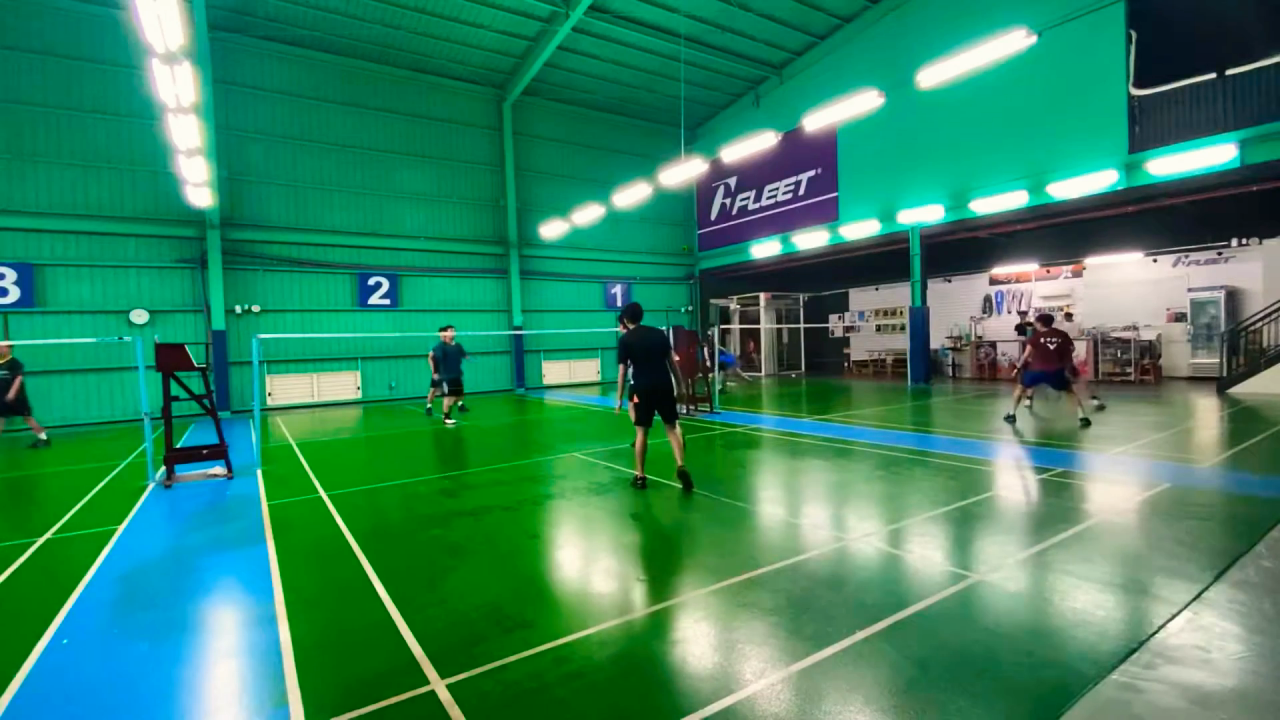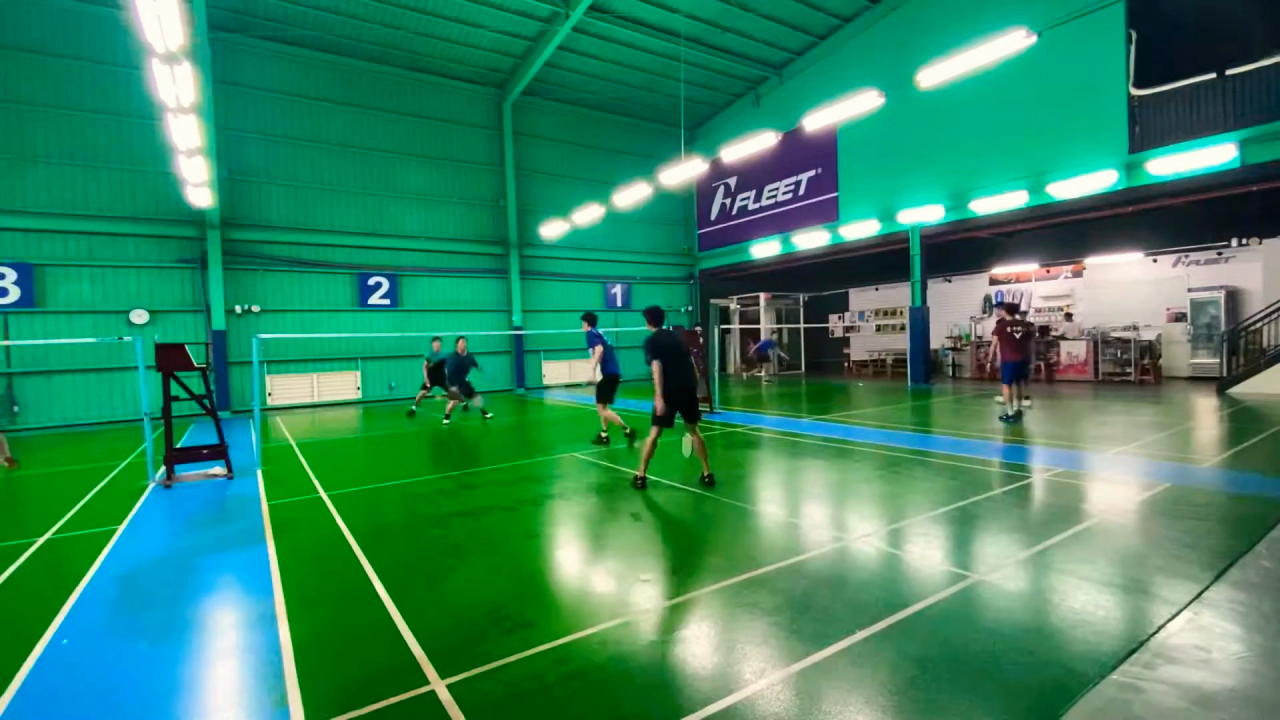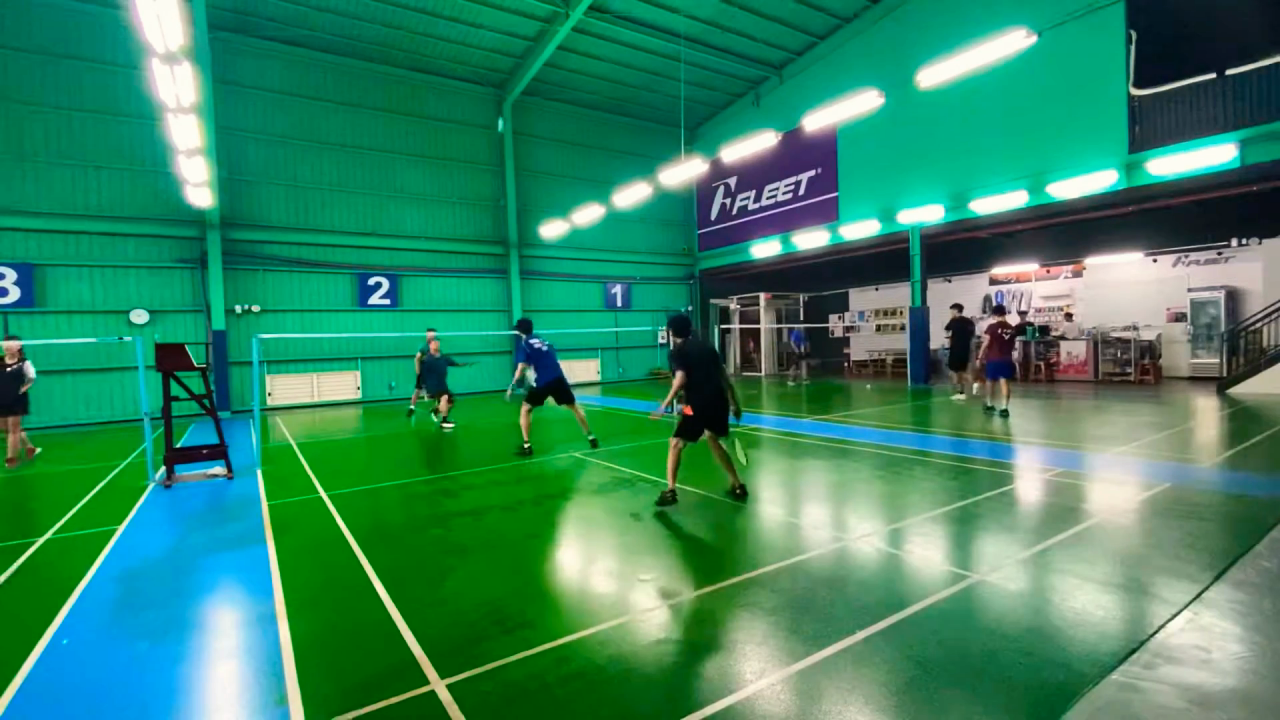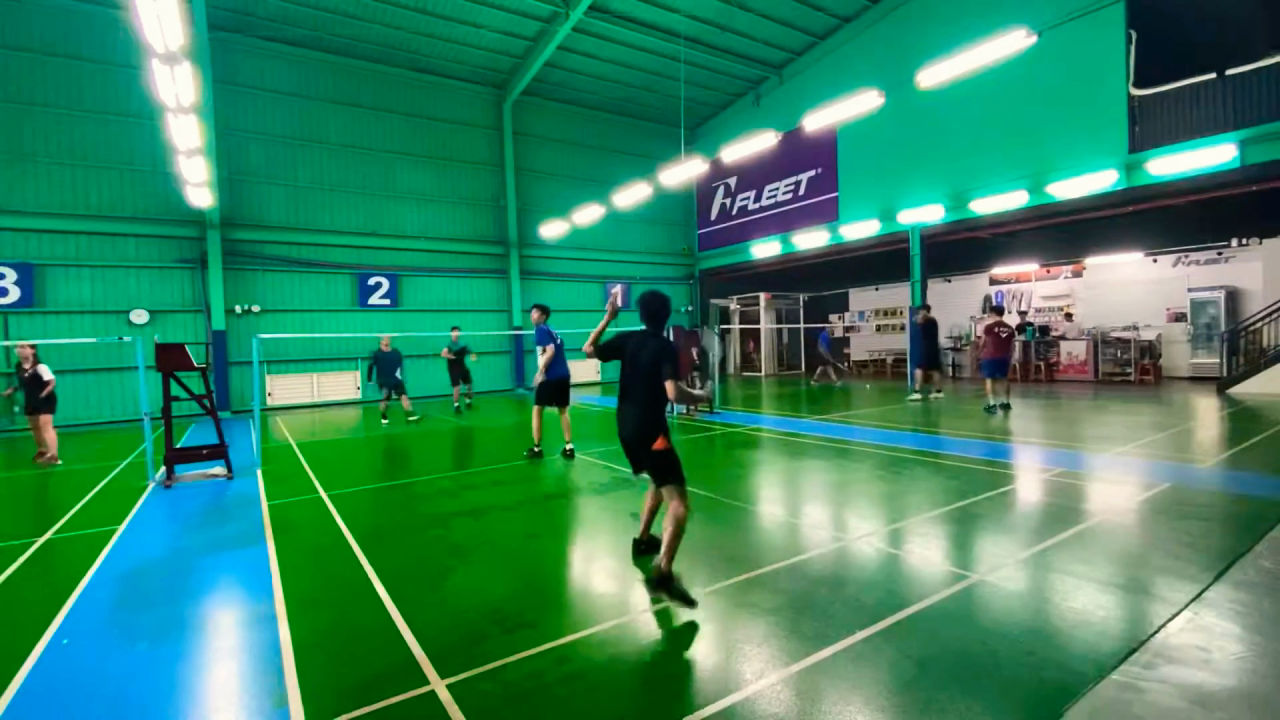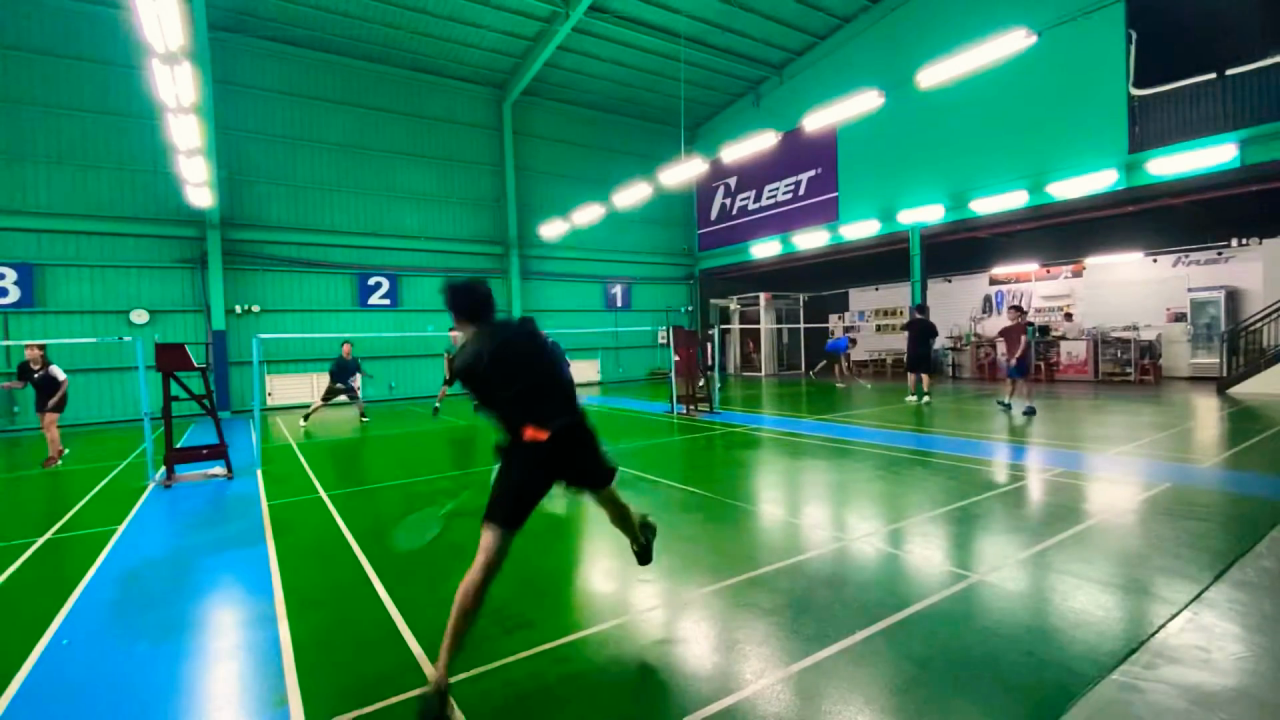
dt=0.7s
person 1, frame 1
left shoulder: (625, 339)
right shoulder: (659, 333)
left elbow: (622, 371)
right elbow: (672, 361)
left wrist: (620, 398)
right wrist: (679, 385)
left hip: (643, 389)
right hip: (665, 387)
left knee: (642, 432)
right knee: (672, 429)
left ankle: (640, 476)
right ankle: (681, 466)
person 1, frame 2
left shoulder: (651, 341)
right shoulder: (677, 337)
left elbow: (657, 368)
right elbow: (692, 365)
left wrist: (658, 396)
right wrist: (696, 391)
left hip: (669, 393)
right hip: (688, 389)
left knee: (654, 434)
right knee: (693, 431)
left ankle: (641, 476)
right ankle: (707, 474)
person 1, frame 3
left shoulder: (678, 351)
right shoulder: (706, 347)
left elbow: (681, 379)
right elbow: (724, 377)
left wrist: (665, 405)
right wrist: (734, 403)
left hip: (698, 403)
right hip: (720, 401)
left knee: (676, 445)
right knee: (713, 440)
left ankle: (670, 490)
right ankle: (737, 486)
person 1, frame 4
left shoulder: (628, 340)
right shoulder: (666, 348)
left elbow: (588, 349)
right elbow: (674, 393)
left wrist: (608, 317)
right wrist: (699, 395)
left hip: (625, 429)
right hip: (649, 430)
left knee: (660, 479)
right knee: (679, 503)
left ankle: (642, 538)
right ankle: (662, 572)
person 1, frame 5
left shoulder: (468, 362)
right shoulder: (523, 330)
left elbow: (501, 416)
left hip: (532, 443)
right hip: (572, 432)
right knee: (604, 493)
right ankle: (640, 534)
